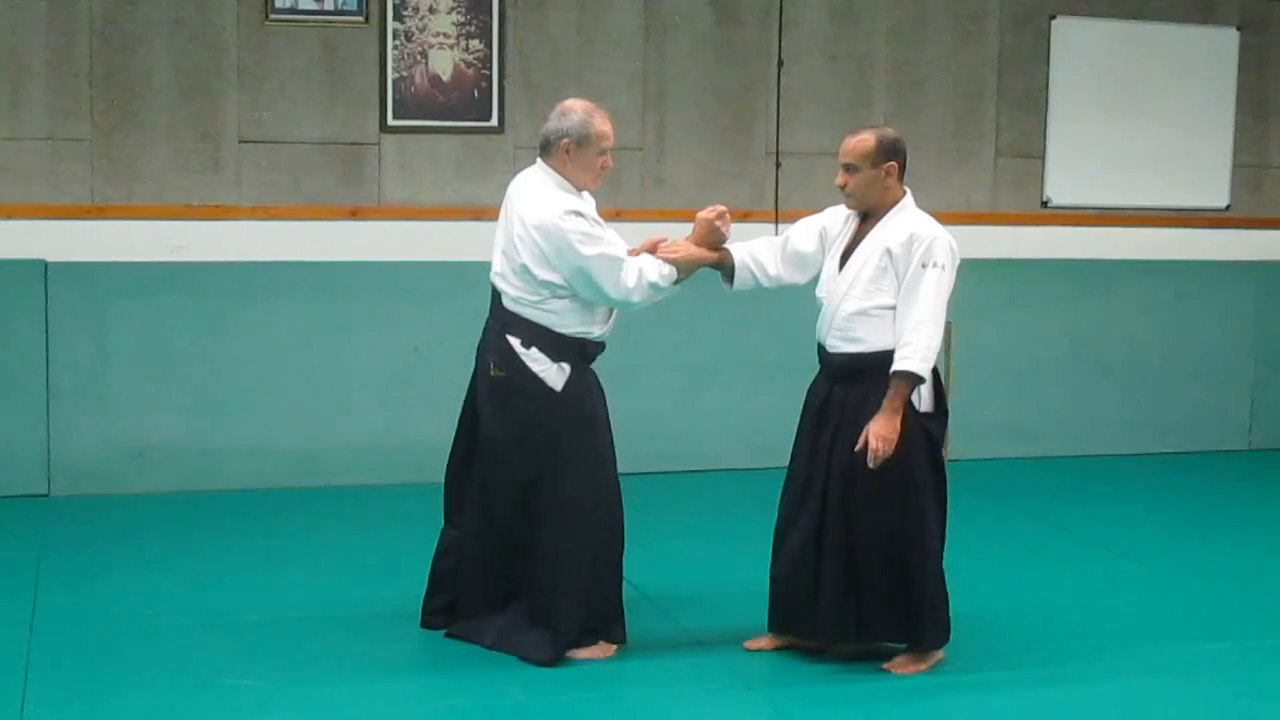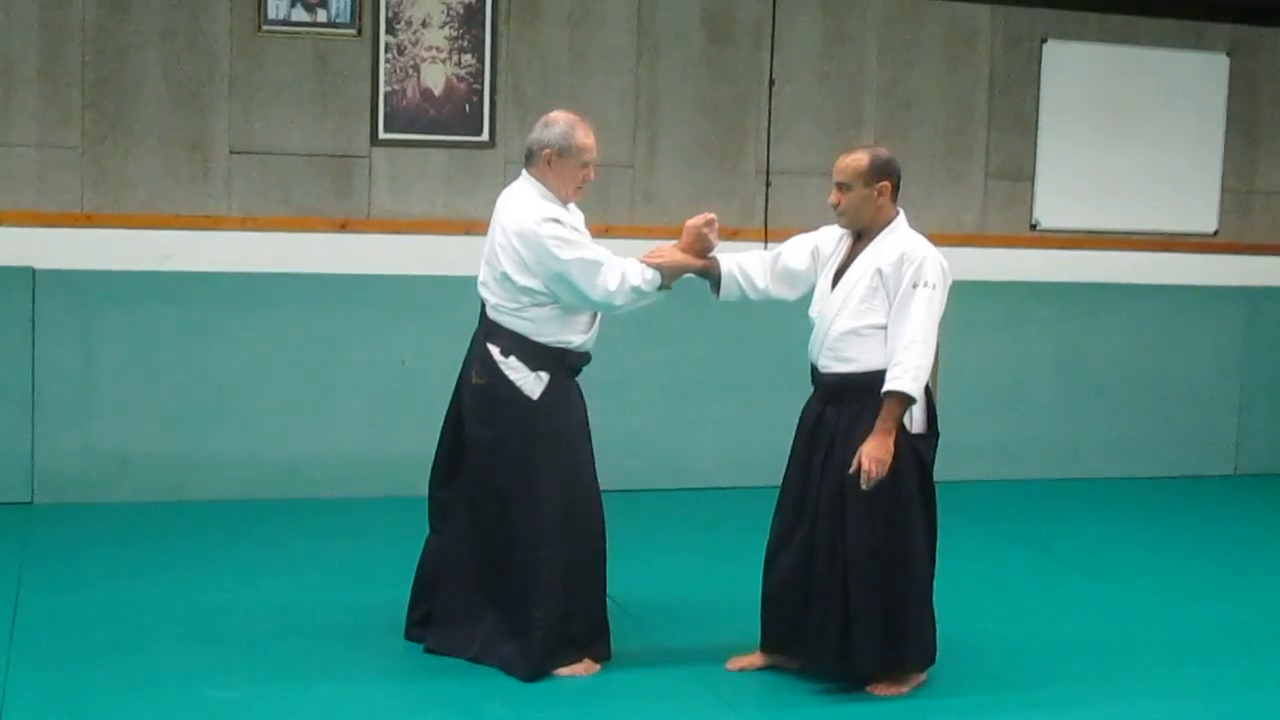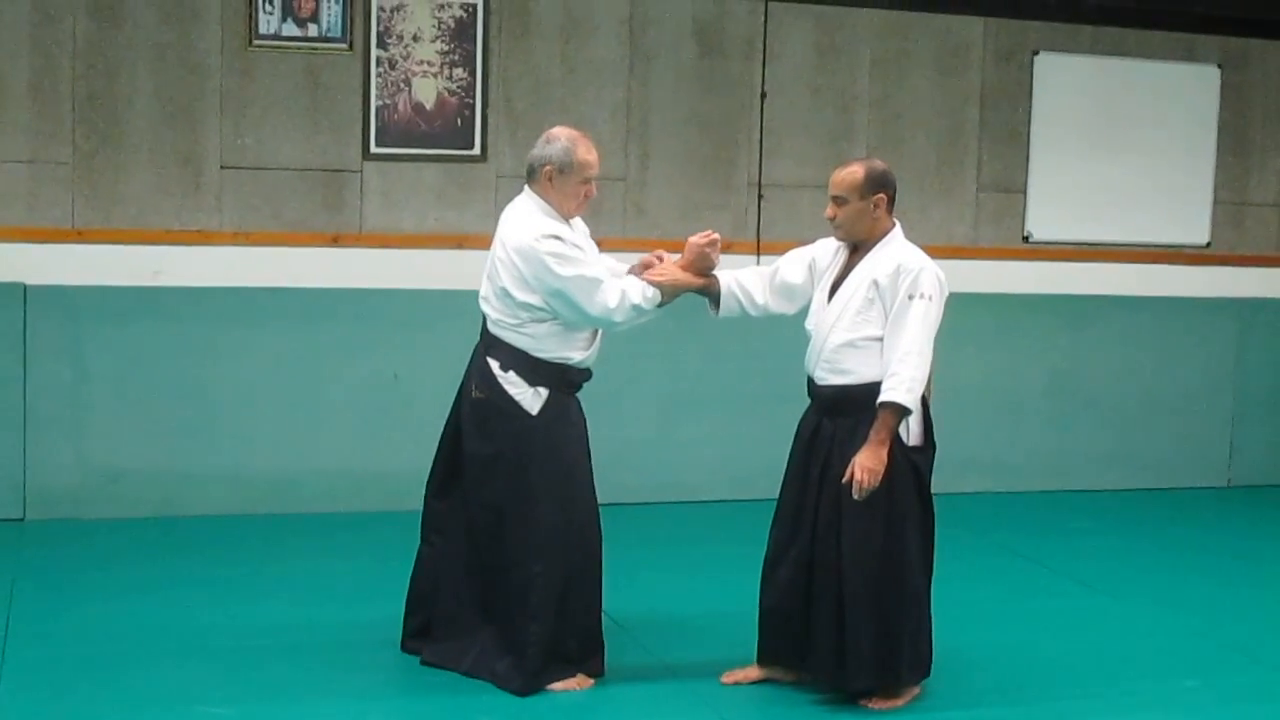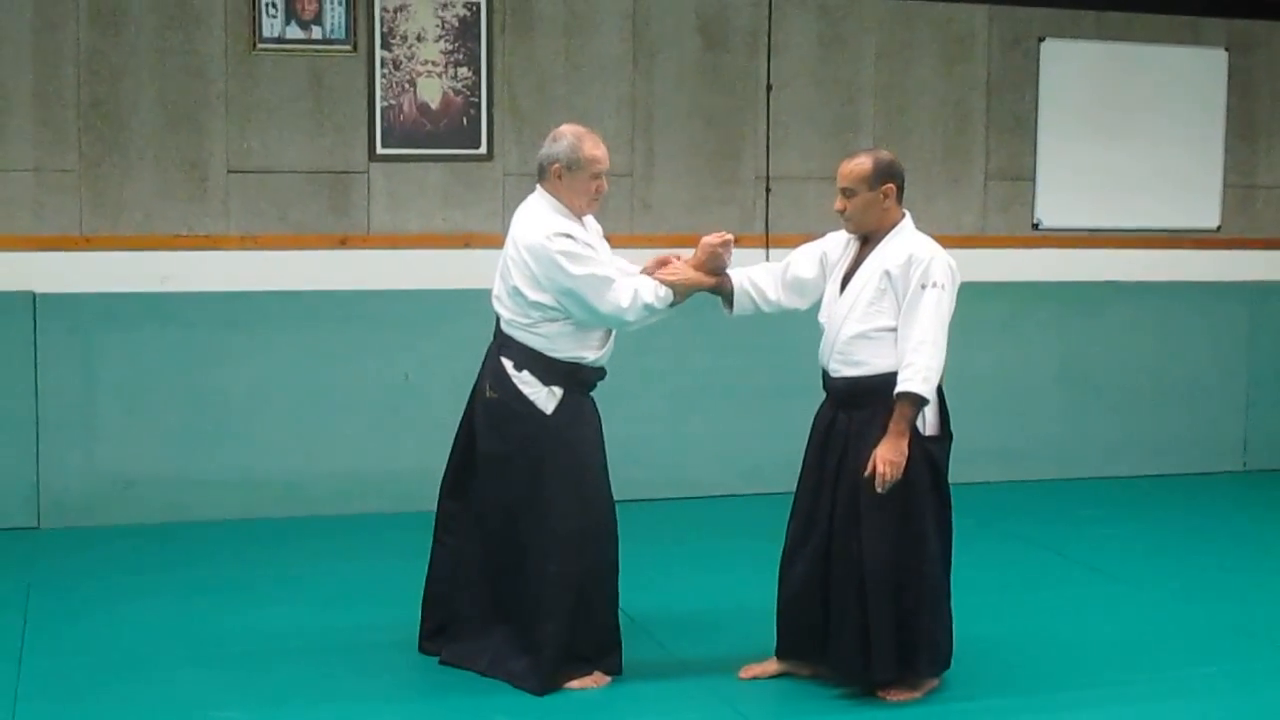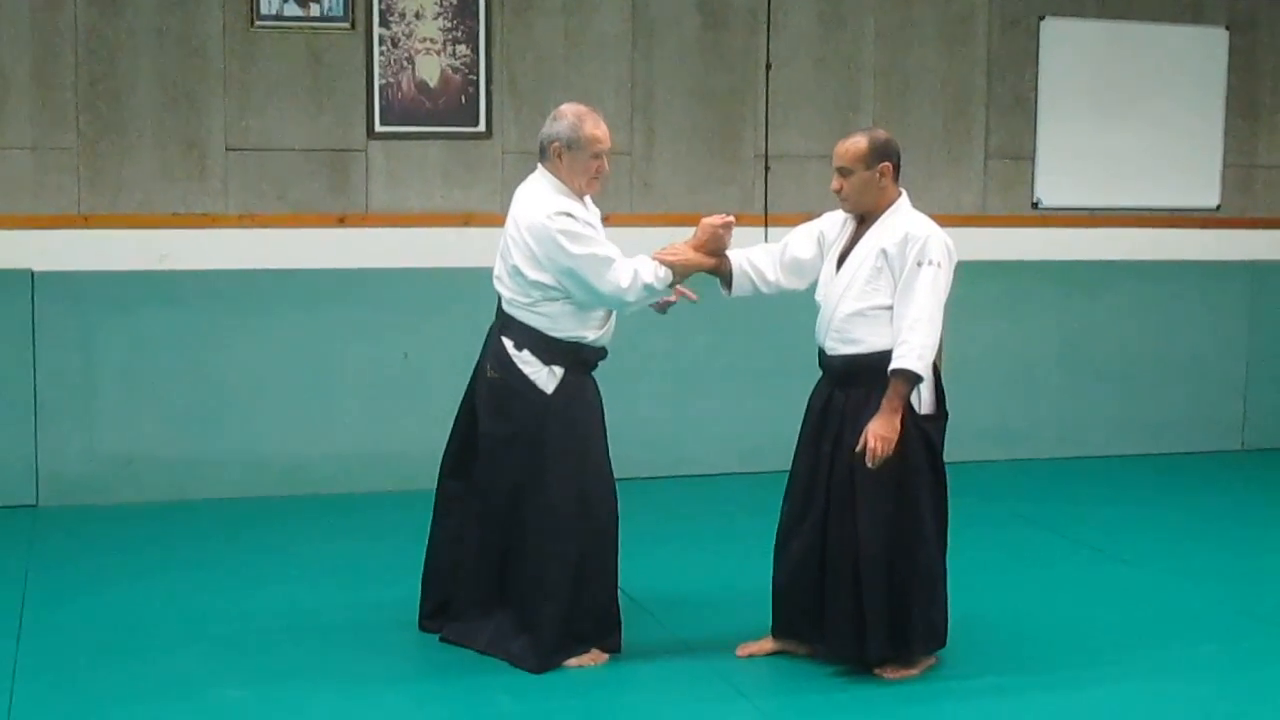
dt=0.4s
person 1, frame 1
left shoulder: (531, 184)
right shoulder: (558, 215)
right elbow: (625, 286)
left wrist: (629, 253)
right wrist: (694, 249)
left hip: (512, 355)
right hip: (545, 368)
left knee: (494, 484)
right knee: (577, 497)
left ankle: (468, 604)
right ankle: (568, 628)
person 1, frame 2
left shoulder: (531, 200)
right shoulder: (537, 223)
left elbow: (587, 271)
right elbow: (607, 287)
left wrist: (659, 262)
left hip: (503, 370)
right hip: (527, 380)
left knee: (480, 497)
right knee: (556, 510)
left ankle: (451, 618)
right ankle: (550, 645)
person 1, frame 3
left shoulder: (545, 215)
right shoulder: (537, 238)
left elbow: (595, 272)
right elbow: (607, 304)
left wrist: (636, 268)
right wrist: (682, 273)
left hip: (505, 385)
right hip: (526, 396)
left knee: (474, 509)
right knee: (553, 525)
left ankle: (444, 630)
right ankle: (544, 659)
person 1, frame 4
left shoulder: (563, 215)
right shoulder: (548, 237)
left elbow: (605, 274)
right elbow: (618, 304)
left wrist: (644, 271)
right wrist: (693, 272)
left hip: (517, 385)
right hip: (540, 394)
left knee: (489, 508)
right knee: (570, 525)
left ankle: (460, 629)
right ankle: (561, 658)
person 1, frame 5
left shoulder: (560, 195)
right shoulder: (550, 216)
left elbow: (602, 269)
right elbow: (616, 284)
left wrist: (657, 283)
right wrist: (694, 254)
left hip: (519, 365)
right hip: (541, 375)
left knee: (488, 489)
right knee: (569, 503)
left ankle: (462, 607)
right ankle: (560, 636)
person 2, frame 1
left shoulder: (924, 239)
right shoulder: (835, 223)
left elbow: (920, 333)
right elbow: (775, 257)
left wrist: (890, 413)
right wrist: (706, 255)
left hip: (891, 392)
right hip: (834, 387)
left knee: (899, 521)
right knee: (809, 510)
left ankle: (925, 638)
right ankle: (803, 624)
person 2, frame 2
left shoulder: (915, 258)
right shoulder: (831, 242)
left elbow: (912, 353)
right elbow: (765, 270)
left wrist: (883, 433)
right wrist: (694, 262)
left hip: (882, 414)
right hip: (828, 407)
left knee: (885, 542)
right knee: (801, 531)
left ankle: (906, 662)
right ankle: (788, 644)
person 2, frame 3
left shoulder: (911, 270)
right shoulder: (827, 255)
left elbow: (907, 365)
right elbow: (763, 286)
left wrist: (877, 444)
right wrist: (694, 281)
left hip: (880, 425)
right hip: (824, 420)
left knee: (880, 555)
right knee: (798, 543)
left ankle: (899, 675)
right ankle: (787, 657)
person 2, frame 4
left shoulder: (922, 260)
right shoulder: (837, 248)
left elbow: (922, 354)
right elbow: (776, 282)
left wrist: (897, 435)
right wrist: (707, 280)
left hip: (895, 416)
right hip: (840, 412)
left knee: (898, 548)
right knee: (817, 536)
left ankle: (915, 667)
right ankle: (803, 651)
person 2, frame 5
left shoulder: (919, 238)
right shoulder: (835, 227)
left elbow: (917, 332)
right elbow: (774, 264)
left wrist: (890, 413)
right wrist: (708, 261)
left hip: (892, 394)
right hip: (837, 391)
left knee: (895, 526)
right knee: (812, 514)
left ankle: (912, 646)
right ankle: (800, 630)
